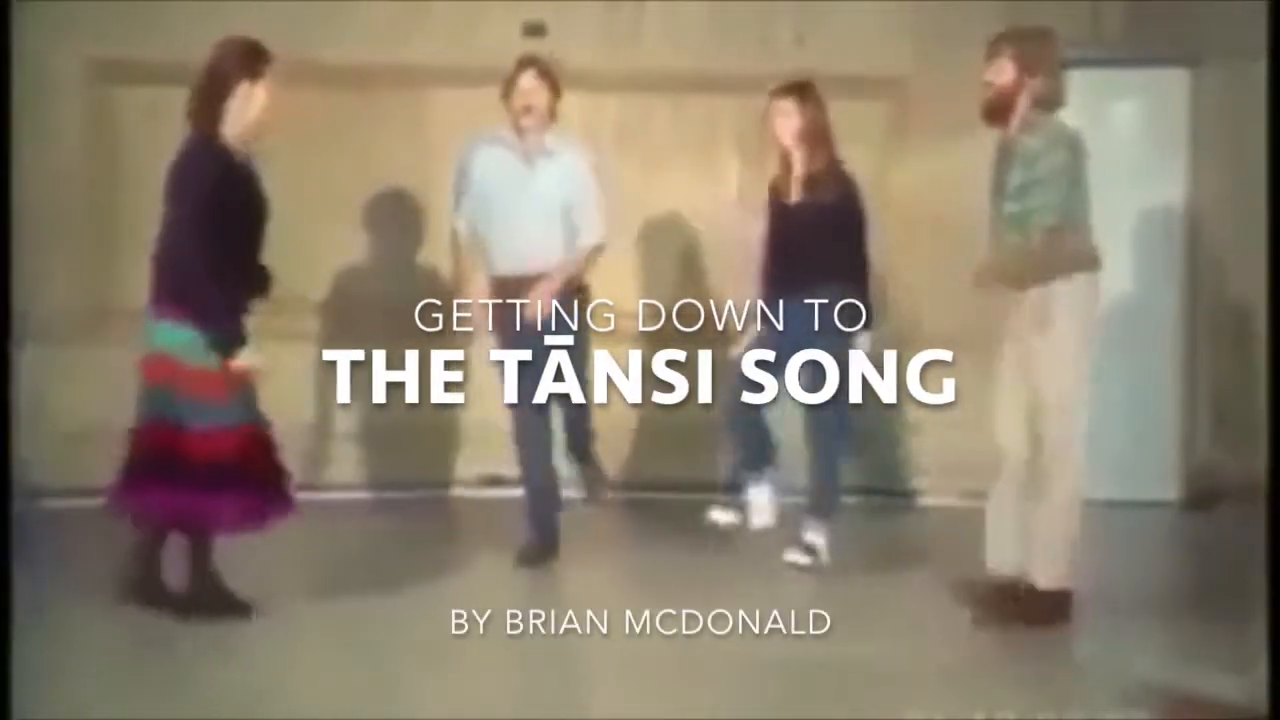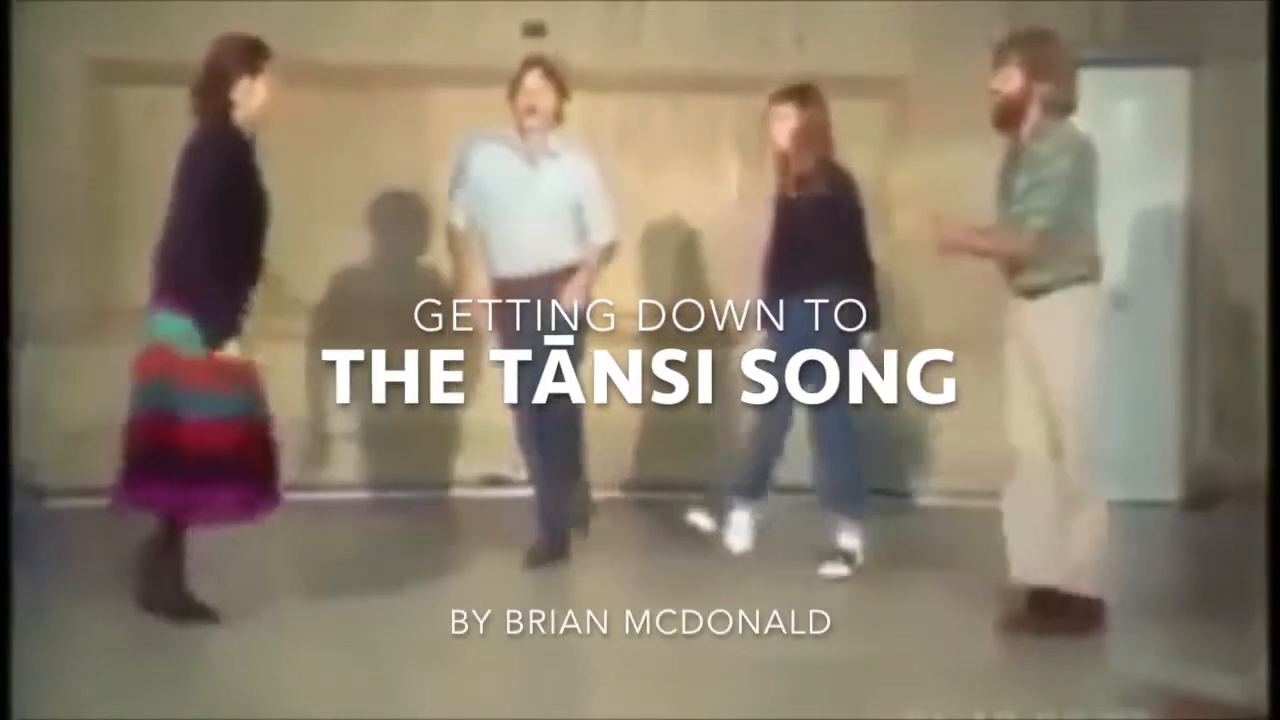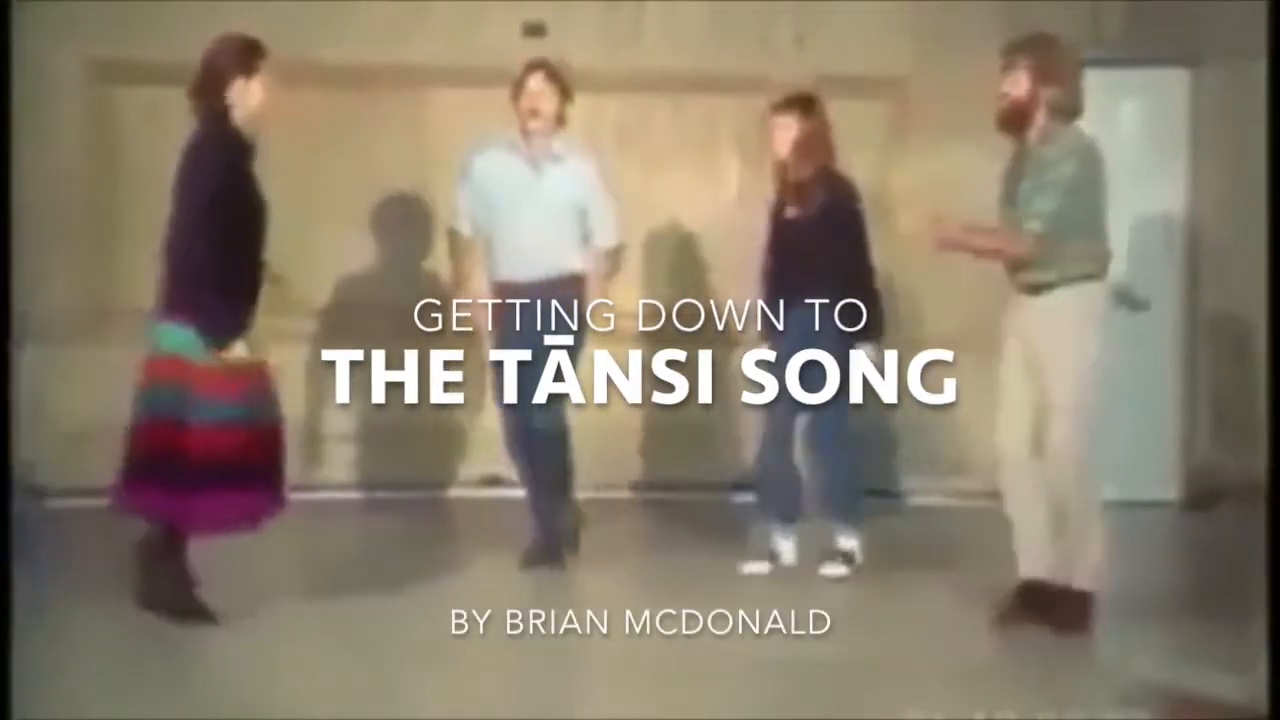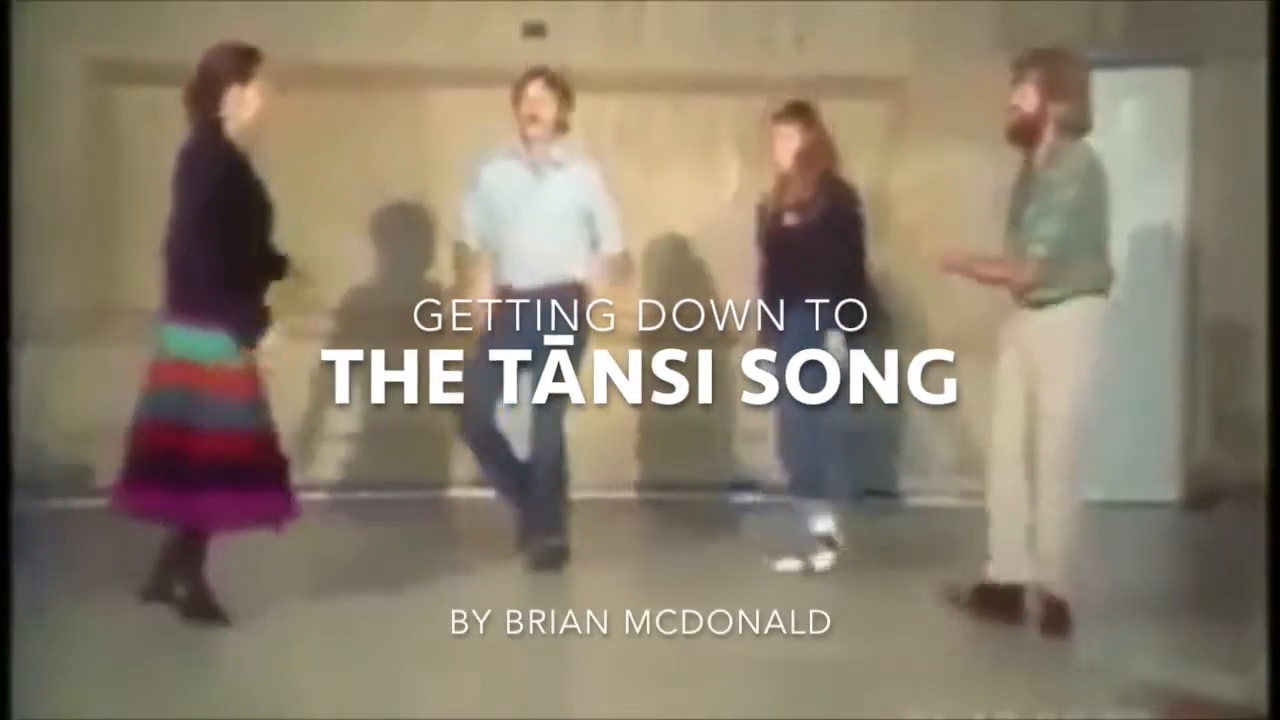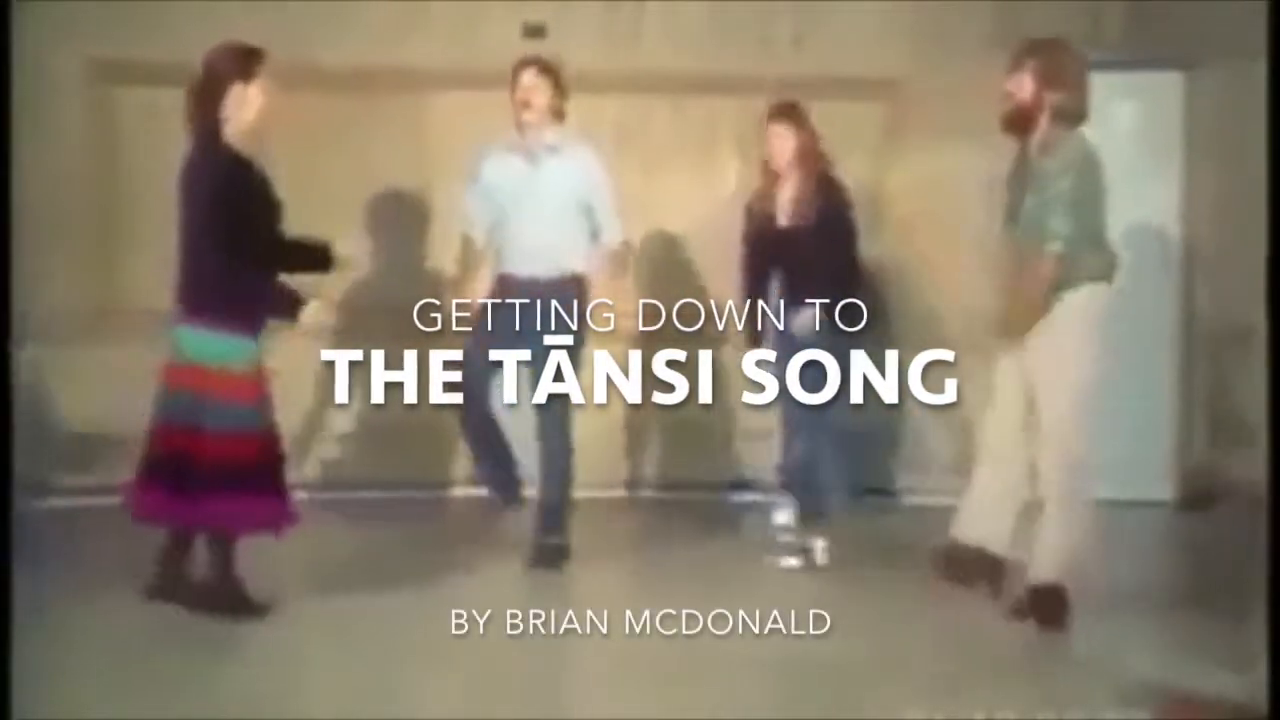
dt=0.1s
person 1, frame 1
left shoulder: (1053, 144)
right shoulder: (1015, 142)
left elbow: (1041, 238)
left wrist: (988, 275)
left hip: (1057, 297)
right hip: (1027, 298)
left knee: (1057, 441)
right knee: (1014, 438)
left ankle: (1049, 584)
right ankle: (1010, 573)
person 1, frame 2
left shoulder: (1066, 150)
right shoulder: (1022, 148)
left elbow: (1027, 241)
left wrist: (959, 240)
left hip: (1063, 306)
right hip: (1025, 305)
left knee: (1073, 452)
right knee: (1029, 448)
left ankle: (1083, 593)
right ankle: (1043, 583)
person 1, frame 3
left shoulder: (1072, 153)
right shoulder: (1029, 150)
left elbow: (1026, 243)
left wrist: (960, 236)
left hip: (1067, 304)
right hip: (1027, 304)
left knee: (1065, 449)
right knee: (1014, 444)
left ankle: (1076, 583)
right ankle: (1039, 577)
person 1, frame 4
left shoulder: (1077, 172)
right shoulder: (1036, 163)
left elbow: (1031, 268)
left wrist: (967, 266)
left hip: (1066, 318)
right hip: (1028, 316)
left knee: (1053, 453)
right knee: (1006, 446)
left ankle: (1048, 588)
right ankle: (1003, 582)
person 1, frame 5
left shoulder: (1072, 161)
right shoulder: (1031, 153)
left elbow: (1052, 262)
left wrist: (1013, 323)
left hip: (1067, 309)
right hip: (1029, 311)
left knee: (1059, 448)
right knee: (1002, 431)
left ankle: (1049, 581)
right ankle: (978, 545)
person 2, frame 1
left shoulder: (225, 158)
right shoulder: (206, 160)
right elbow: (193, 255)
left wrist: (258, 281)
right wrist: (230, 337)
left hip: (201, 325)
right hip: (194, 329)
left knee: (193, 449)
right knee: (199, 449)
left ankle: (150, 574)
right ankle: (199, 579)
person 2, frame 2
left shoulder: (224, 148)
right shoulder: (217, 150)
right elbow: (195, 245)
left wrist: (239, 297)
right wrist: (219, 328)
left hip: (201, 319)
right hip: (195, 323)
left knee: (193, 445)
right knee: (199, 446)
left ankle: (162, 570)
right ankle: (162, 575)
person 2, frame 3
left shoulder: (221, 150)
right shoulder: (215, 152)
right elbow: (197, 248)
right wrist: (223, 330)
left hip: (205, 324)
right hip: (201, 331)
left knee: (199, 448)
right knee: (204, 450)
left ankle: (162, 568)
right ankle: (164, 574)
person 2, frame 4
left shoulder: (220, 160)
right shoulder: (212, 163)
right elbow: (209, 259)
left wrist: (275, 266)
right wrist: (255, 322)
left hip: (210, 325)
right hip: (206, 328)
left knee: (205, 450)
right knee: (218, 451)
left ankle: (170, 572)
right ankle: (188, 583)
person 2, frame 5
left shoulder: (225, 161)
right shoulder: (214, 164)
left elbow: (253, 244)
right elbow: (218, 258)
left wrist: (323, 255)
right wrist: (291, 304)
left hip: (221, 327)
right hip: (218, 331)
left knee: (211, 452)
right knee: (223, 452)
left ankle: (172, 573)
right ankle: (219, 580)
person 3, frame 1
left shoulder: (573, 161)
right shoulder: (480, 157)
left elbow: (591, 241)
right elbow: (465, 226)
left wrist: (551, 285)
right wrist: (474, 279)
left hip: (561, 292)
right hip: (509, 298)
right knee: (527, 414)
left ankle: (581, 451)
right ankle: (543, 528)
person 3, frame 2
left shoulder: (578, 164)
right shoulder: (481, 156)
left elbow: (603, 237)
right elbow: (461, 222)
left wrist: (583, 281)
right wrist: (473, 276)
left hip: (562, 289)
right hip: (511, 295)
left knee: (555, 393)
right knee: (530, 411)
left ankle: (572, 479)
right ankle: (552, 527)
person 3, frame 3
left shoulder: (580, 168)
right shoulder: (486, 162)
left elbow: (607, 241)
right elbow: (465, 230)
left wrist: (600, 284)
right wrist: (471, 280)
left hip: (563, 297)
right hip: (510, 299)
left knee: (545, 408)
right knee: (517, 419)
left ankle: (561, 511)
right ankle: (549, 527)
person 3, frame 4
left shoulder: (584, 176)
right shoulder: (492, 171)
left elbow: (612, 246)
right elbow: (475, 241)
right wrist: (474, 290)
left hip: (560, 303)
right hip: (508, 303)
left knee: (547, 417)
right knee: (474, 414)
left ankle: (551, 534)
right ankle: (528, 503)
person 3, frame 5
left shoulder: (582, 161)
right shoulder: (494, 164)
left elbow: (611, 235)
right elbow: (481, 235)
right wrist: (478, 279)
left hip: (560, 295)
right hip: (508, 294)
left knee: (552, 414)
right knee: (467, 387)
left ankle: (552, 532)
right ankle: (504, 483)
person 4, frame 1
left shoulder: (836, 187)
right shoulder: (780, 186)
left elbow: (854, 260)
left wrist: (857, 325)
left hip: (825, 317)
right hip: (785, 315)
left knee: (824, 424)
right knee: (742, 402)
left ankle: (816, 533)
right ankle: (755, 492)
person 4, frame 2
left shoulder: (833, 183)
right shoulder: (788, 187)
left elbow: (857, 258)
left wrist: (864, 324)
right wrist: (771, 313)
left hip: (825, 319)
right hip: (790, 318)
left knee: (831, 423)
right knee: (771, 416)
left ankle: (848, 539)
right ankle: (739, 516)
person 4, frame 3
left shoulder: (834, 193)
right shoulder: (785, 198)
left elbow: (858, 269)
left wrist: (865, 335)
right wrist: (772, 330)
left hip: (825, 325)
right hip: (788, 326)
left knee: (825, 431)
right knee: (777, 434)
left ankle: (846, 541)
right ankle: (780, 542)
person 4, frame 4
left shoulder: (836, 199)
right shoulder: (774, 207)
left elbow: (854, 273)
left wrist: (843, 329)
right wrist: (771, 338)
left hip: (828, 329)
right hip: (792, 327)
left knee: (807, 425)
right knee: (793, 431)
left ankle: (824, 525)
right ankle: (818, 534)
person 4, frame 5
left shoulder: (828, 198)
right shoulder: (761, 205)
left elbow: (847, 269)
right elbow: (756, 271)
left wrist: (820, 311)
right wrist: (753, 333)
left hip: (825, 325)
right hip: (790, 325)
left knee: (813, 424)
right knee: (804, 426)
left ankle: (797, 509)
right ankle: (813, 534)
